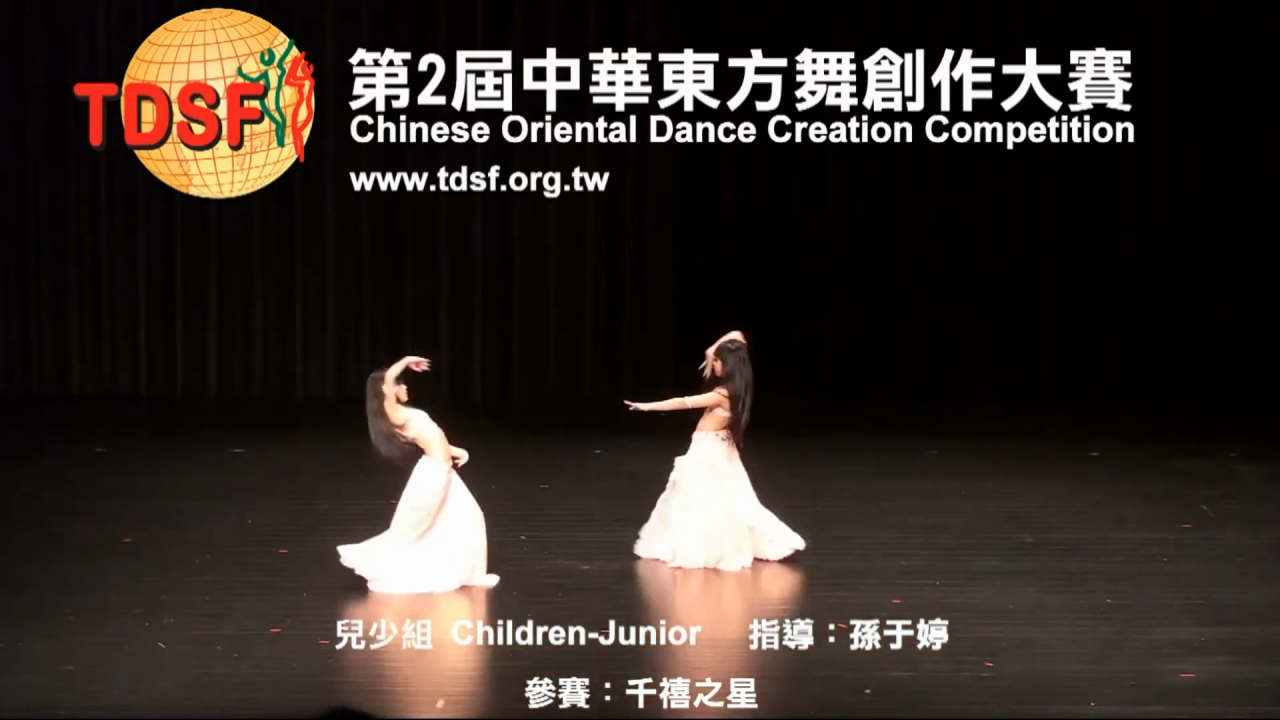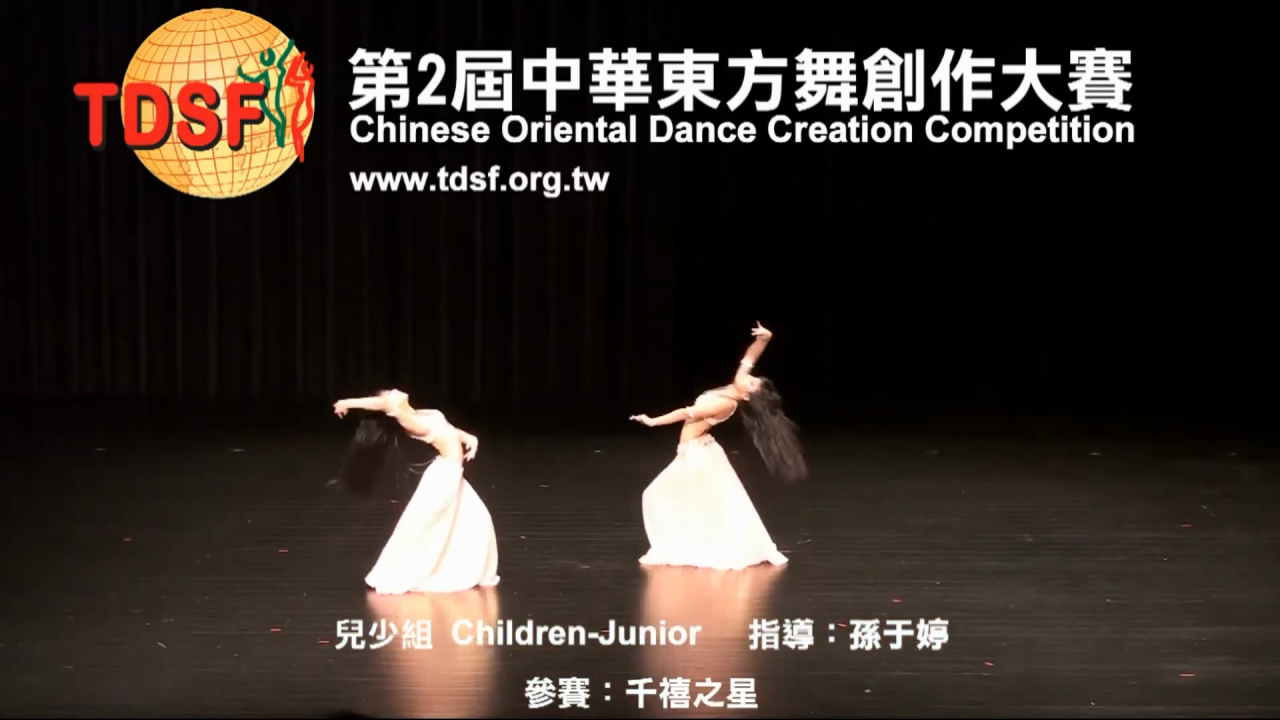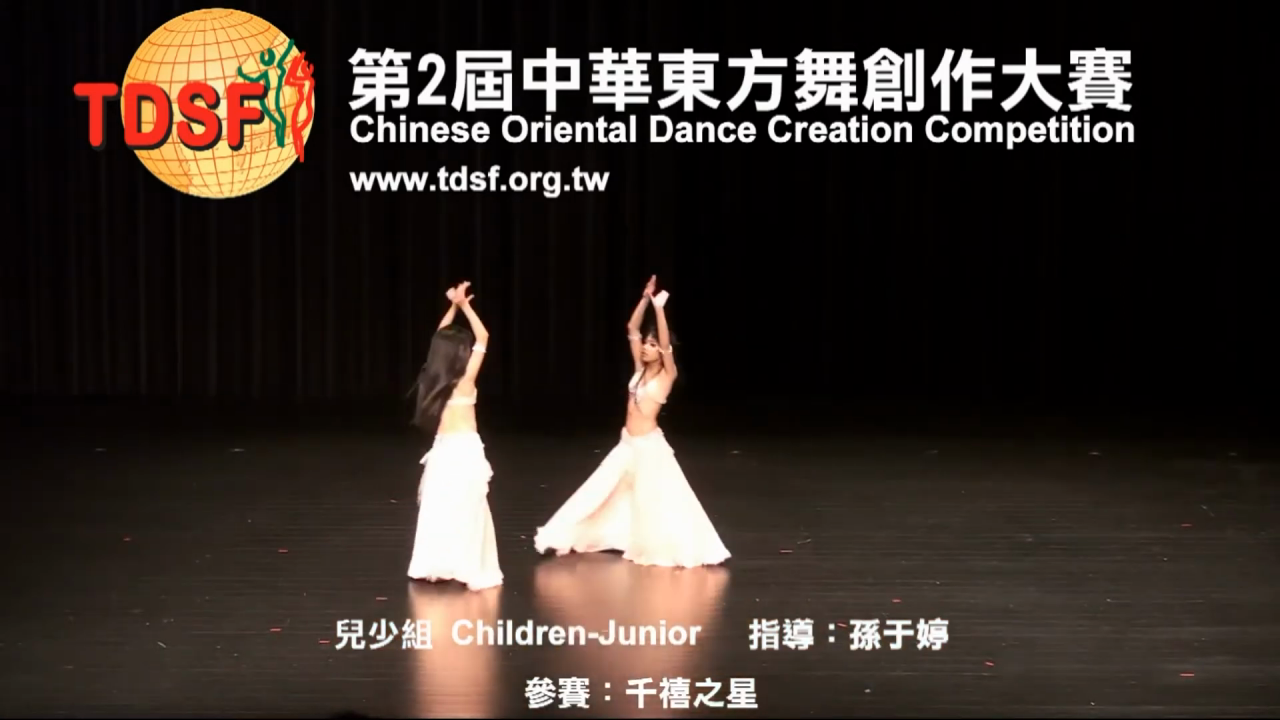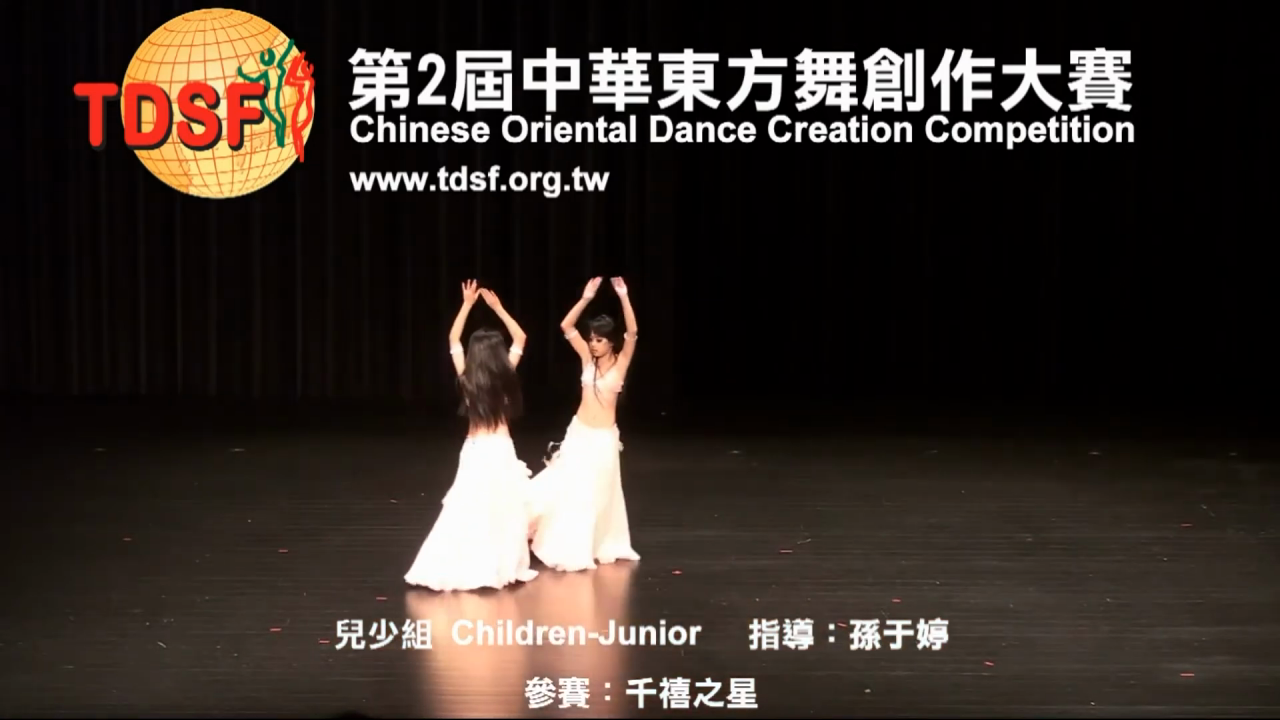
dt=0.5s
person 1, frame 1
left shoulder: (722, 394)
right shoulder: (740, 385)
left elbow: (685, 403)
right elbow: (736, 337)
left wrist: (649, 406)
right wrist: (715, 349)
left hip: (707, 447)
right hip: (721, 445)
left knee: (699, 501)
right knee: (732, 497)
left ankle: (700, 554)
person 1, frame 2
left shoulder: (726, 404)
right shoulder: (735, 387)
left elbow: (688, 413)
right elbow: (750, 357)
left wrist: (654, 421)
right wrist: (764, 338)
left hip: (695, 455)
right hip: (697, 453)
person 1, frame 3
left shoulder: (667, 374)
right shoulder: (640, 367)
left elbow: (666, 341)
right elbow: (632, 329)
left wrist: (659, 309)
right wrist: (645, 300)
left hip: (650, 446)
right hip: (627, 443)
left knee: (662, 500)
right knee: (599, 490)
left ankle: (684, 552)
right ankle: (577, 540)
person 1, frame 4
left shoulder: (621, 363)
right shoulder: (588, 359)
left elbow: (632, 332)
right elbow: (566, 327)
left wrist: (624, 297)
right wrist: (586, 298)
left hip: (604, 438)
right hip: (578, 432)
left knee: (595, 495)
right knee: (569, 488)
left ankle: (590, 550)
person 2, frame 1
left shoulder: (401, 415)
right shoulder: (391, 413)
right elbow: (387, 379)
left wrist: (454, 451)
right wrist: (405, 361)
left hip: (442, 471)
right hip: (433, 472)
left knee: (468, 518)
right knee: (412, 525)
left ankle: (464, 572)
right ankle: (382, 573)
person 2, frame 2
left shoulder: (415, 417)
right shoulder: (407, 422)
left elbow: (445, 431)
right elbow: (385, 403)
left wrist: (467, 438)
right wrist: (349, 403)
left hip: (451, 472)
right hip: (446, 474)
left knee: (475, 521)
right knee: (421, 527)
left ankle: (469, 573)
right ankle: (394, 578)
person 2, frame 3
left shoulder: (435, 374)
right shoulder: (466, 379)
left elbow: (441, 336)
right elbow: (483, 338)
left wrist: (455, 307)
right wrist: (464, 305)
left hip: (442, 448)
right hip: (467, 449)
left knee: (439, 508)
right knee: (468, 511)
left ankle: (435, 565)
right ankle: (468, 569)
person 2, frame 4
left shoulder: (466, 378)
right shoulder: (504, 375)
left elbow: (454, 339)
right elbow: (520, 339)
left wrist: (467, 304)
right wrist: (498, 307)
left hip: (475, 452)
right hip: (501, 452)
left knee: (464, 514)
right knee: (505, 515)
left ankle: (449, 572)
right ankle: (506, 568)
